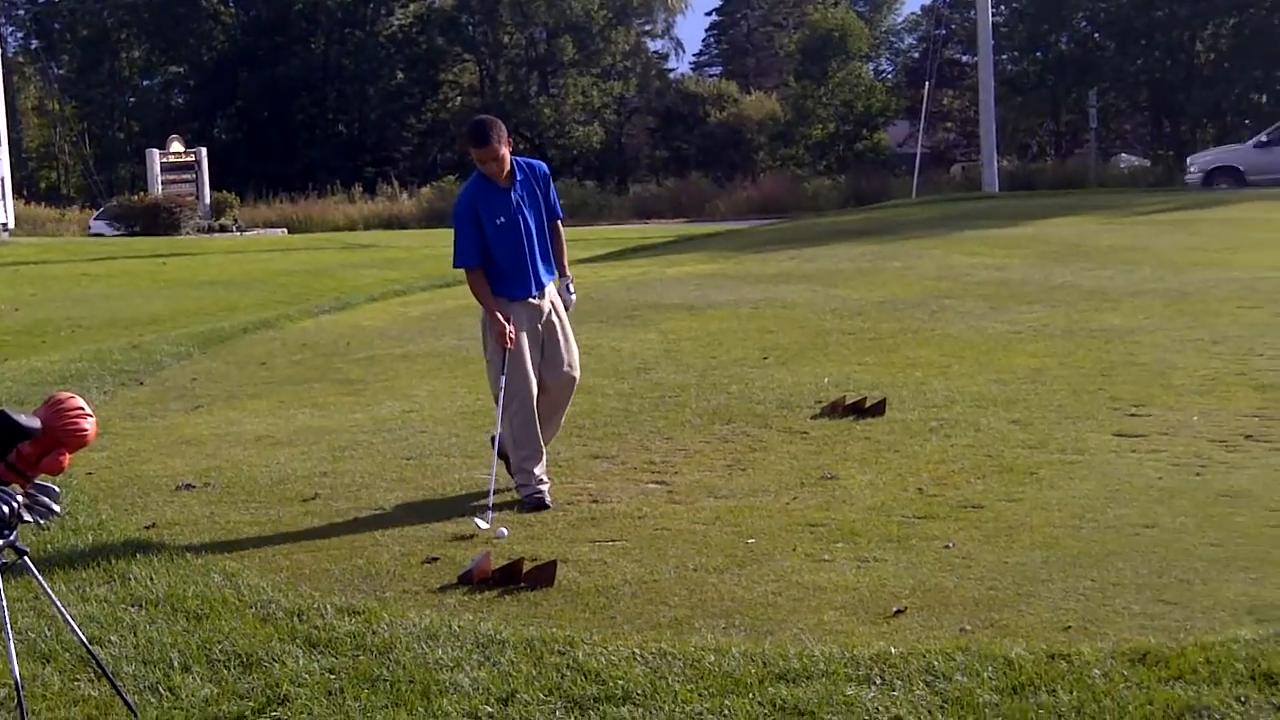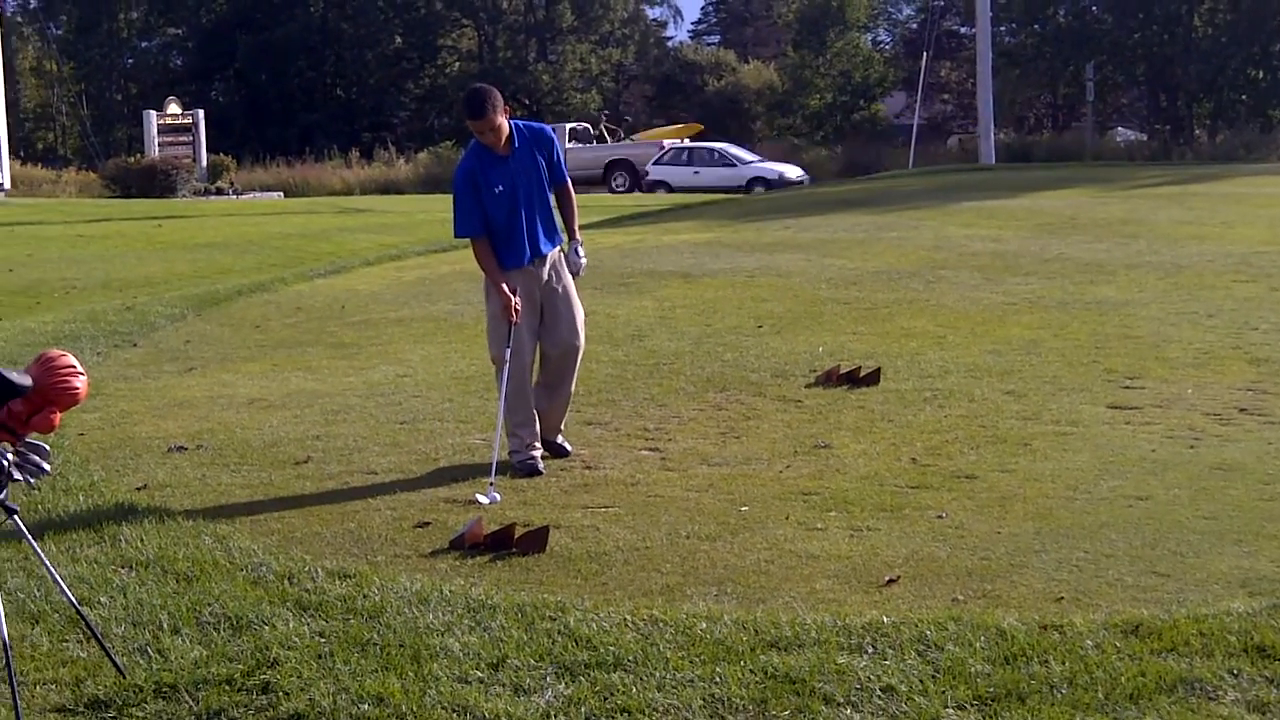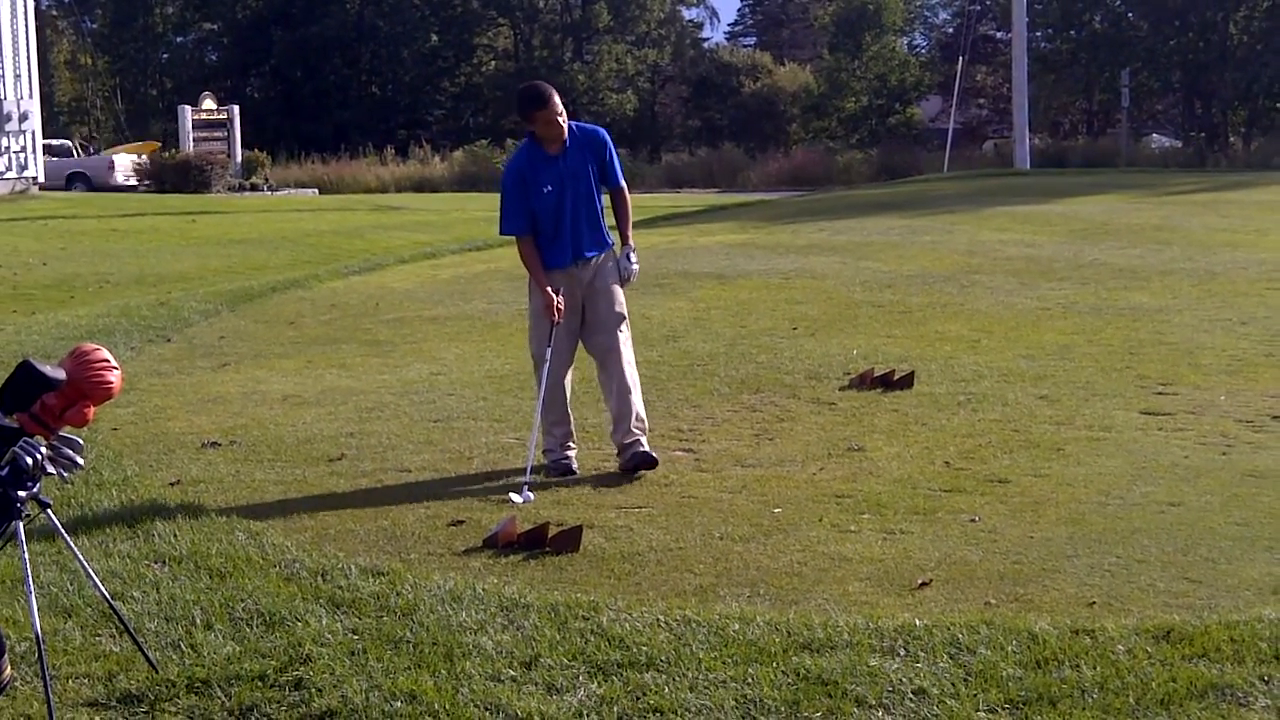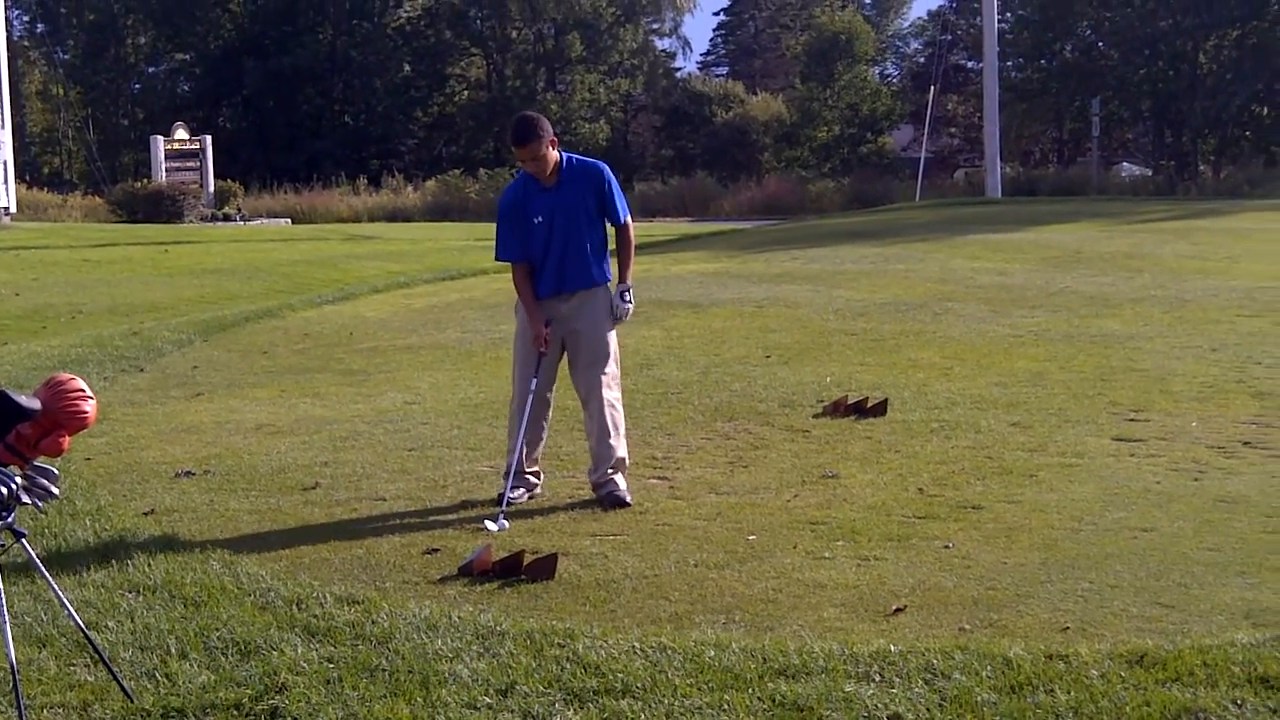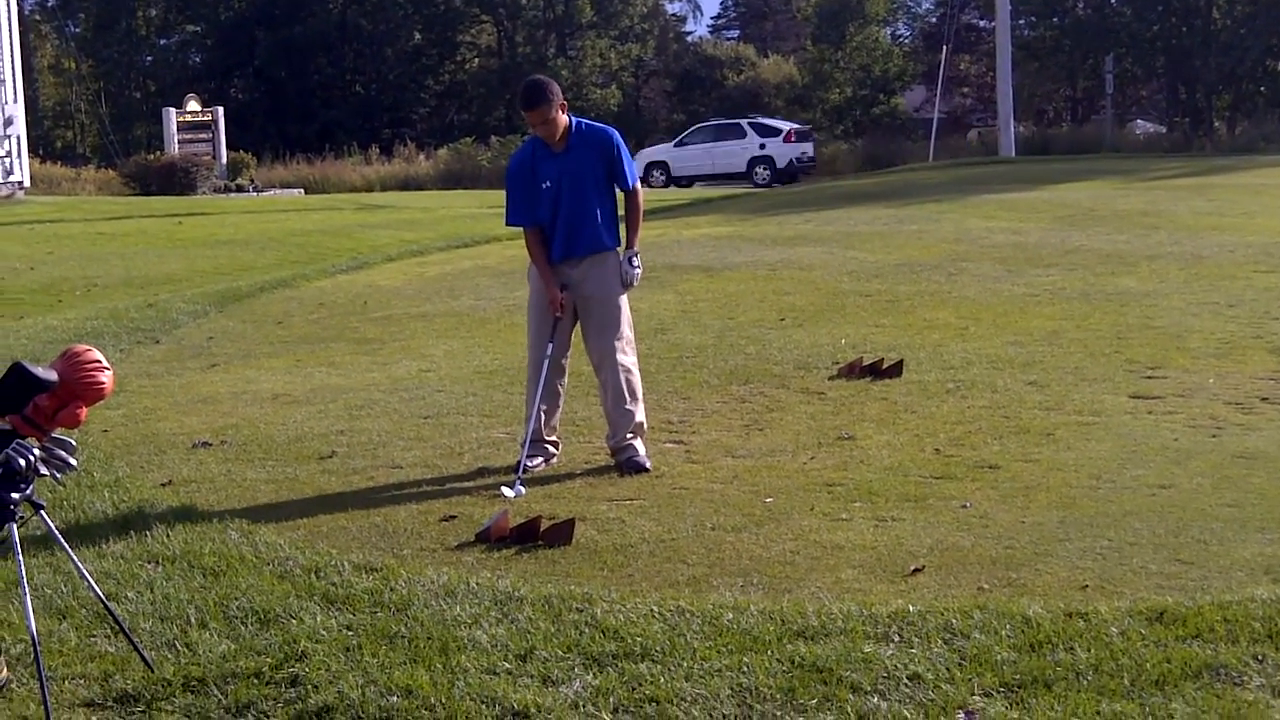
dt=1s
person 1, frame 1
left shoulder: (537, 174)
right shoulder: (469, 201)
right elbow: (472, 268)
left wrist: (565, 277)
right wrist: (495, 315)
left hip: (546, 293)
right hip: (507, 305)
left knee: (565, 375)
right knee: (519, 393)
left ankle: (514, 446)
right ankle: (531, 481)
person 1, frame 2
left shoulder: (541, 138)
right shoulder: (469, 170)
left elbow: (562, 189)
right elbow: (477, 237)
left wrist: (575, 241)
right wrist: (500, 287)
left hip: (552, 258)
right hip: (509, 272)
left knee: (569, 343)
right knee: (515, 360)
left ankle: (549, 427)
right ankle: (524, 446)
person 1, frame 3
left shoulder: (595, 140)
right shoulder: (518, 170)
left elbow: (618, 192)
right elbow: (523, 236)
left wrist: (627, 247)
right wrist: (544, 287)
left hip: (600, 262)
right hip: (552, 274)
left knee: (616, 350)
right knee: (553, 364)
left ankle: (633, 442)
right ankle: (559, 449)
person 1, frame 4
left shoulder: (595, 175)
right shoulder: (514, 197)
left elbow: (623, 227)
right elbow: (518, 263)
left wrist: (624, 285)
right wrist: (534, 317)
left hip: (590, 296)
right hip: (538, 303)
left knee: (600, 389)
right knee: (528, 392)
left ankle: (609, 477)
right ankle: (523, 475)
person 1, frame 5
left shoulder: (604, 140)
right shoulder: (522, 163)
left elbow: (633, 193)
right elbow: (530, 228)
left wrist: (631, 251)
right wrist: (549, 282)
left hip: (601, 262)
right hip: (549, 269)
left knee: (615, 355)
right knee: (544, 358)
left ankle: (628, 442)
right ankle: (541, 443)
